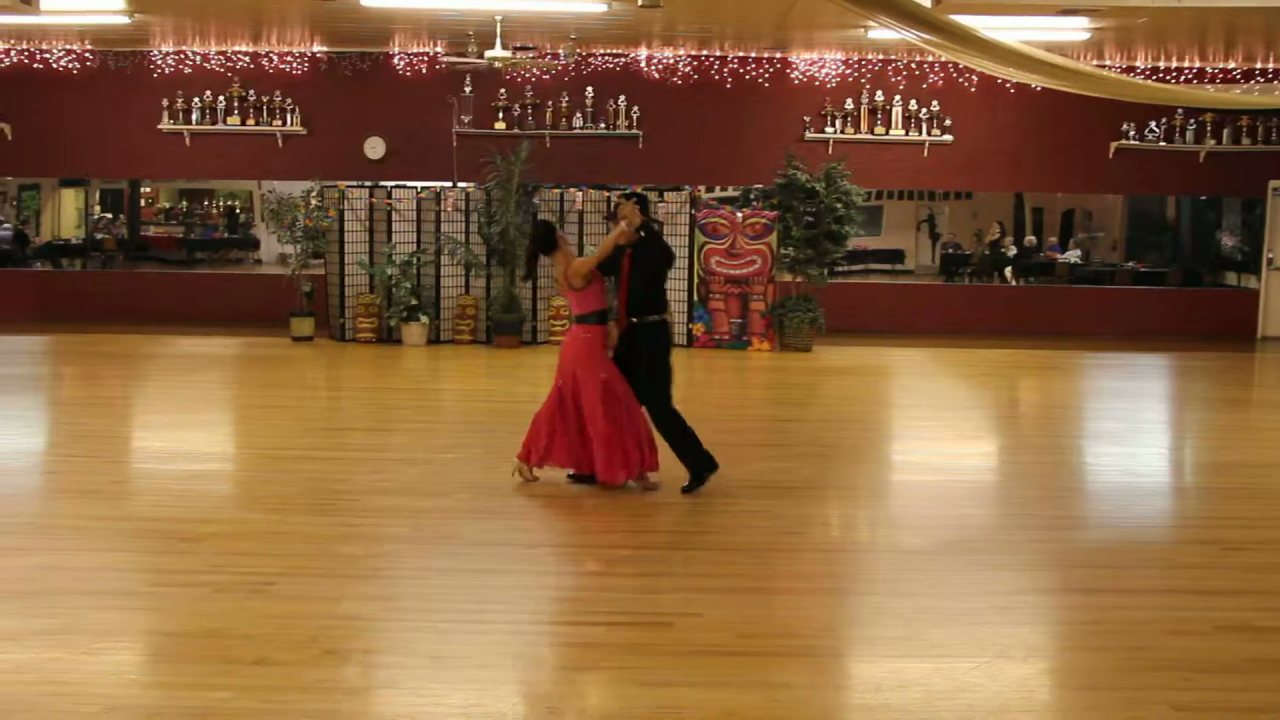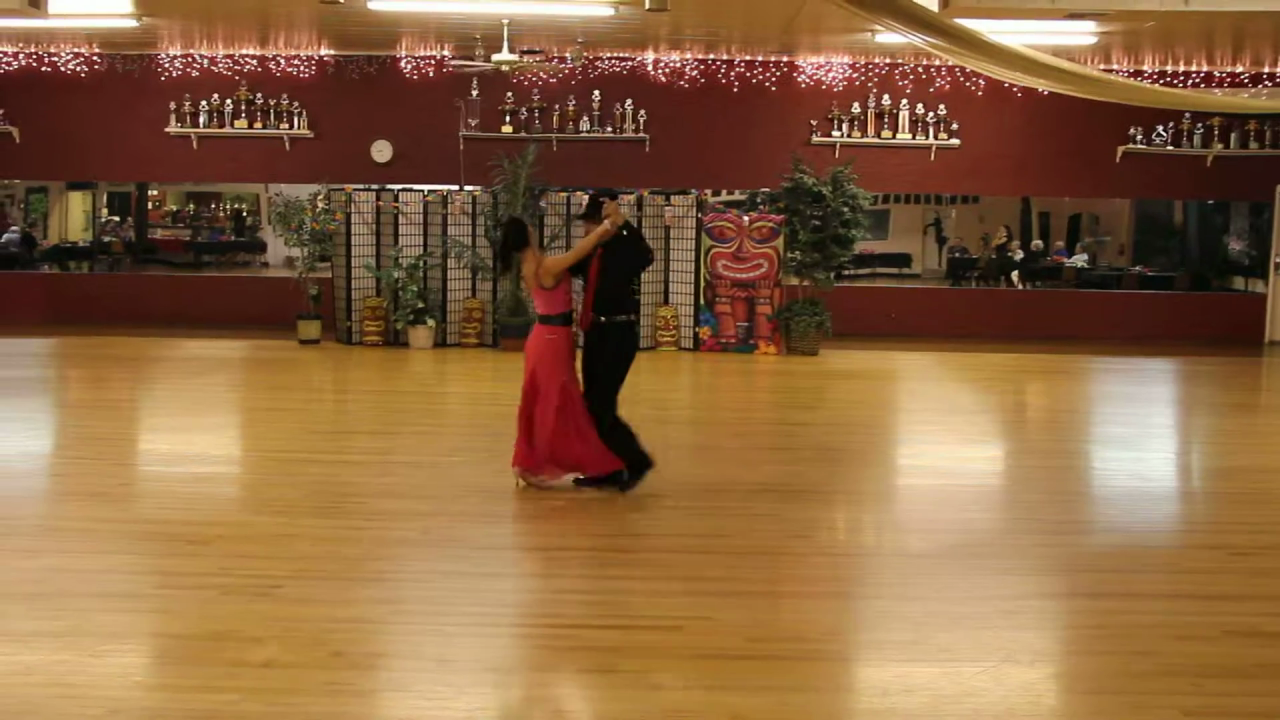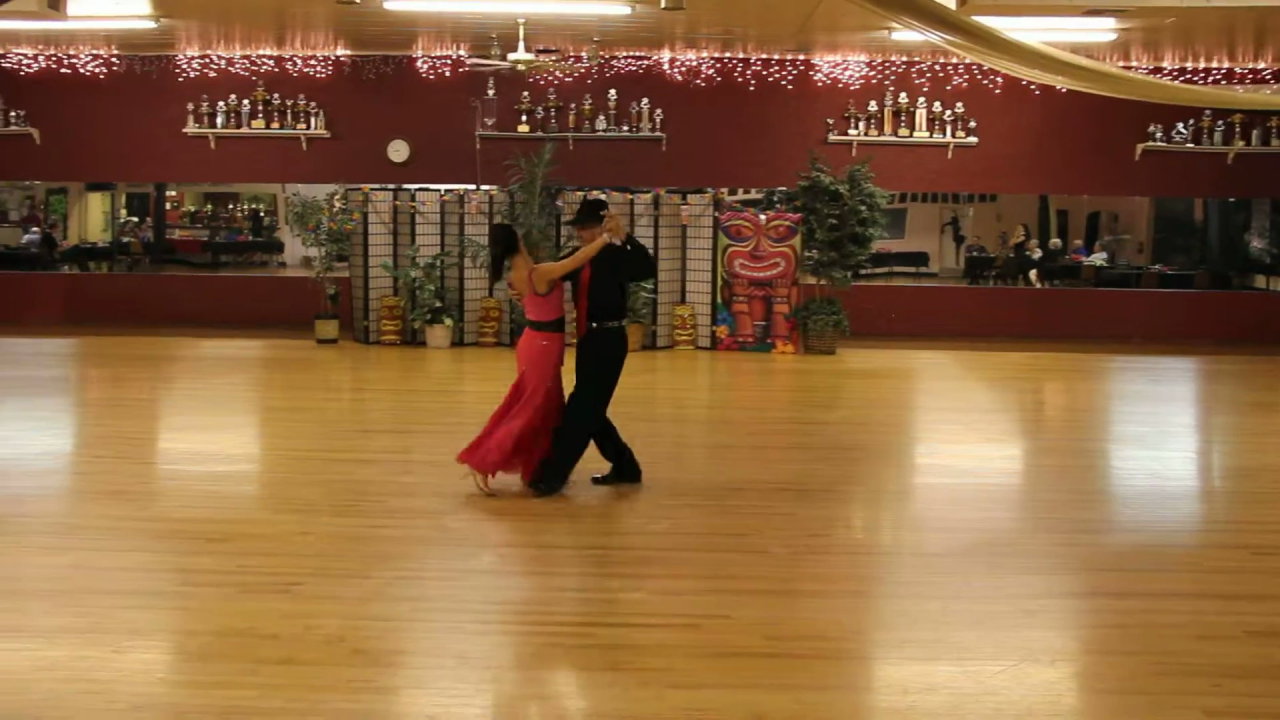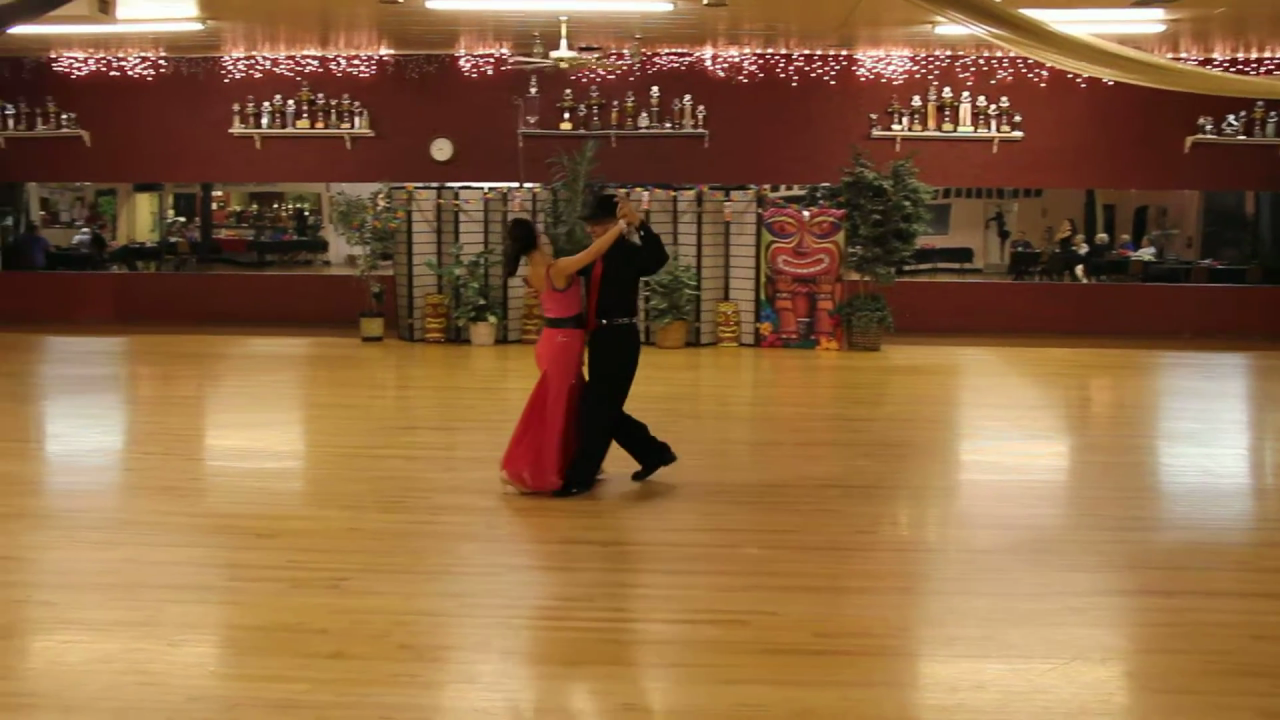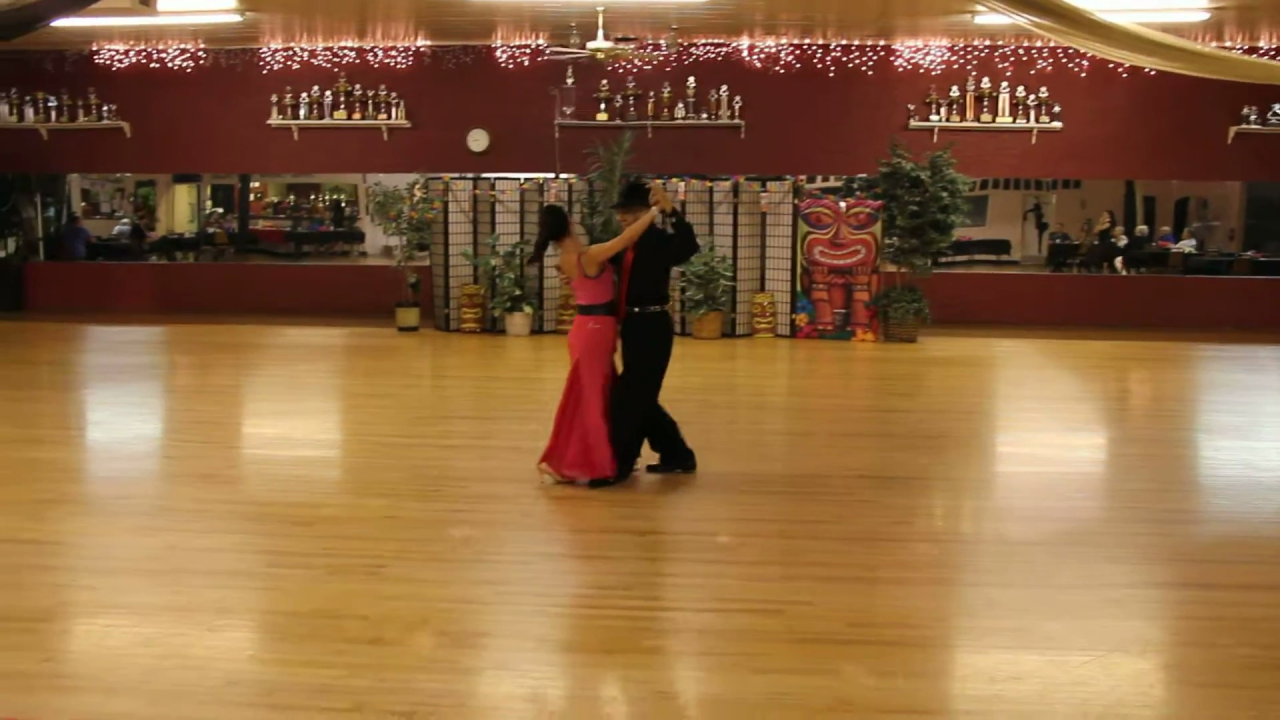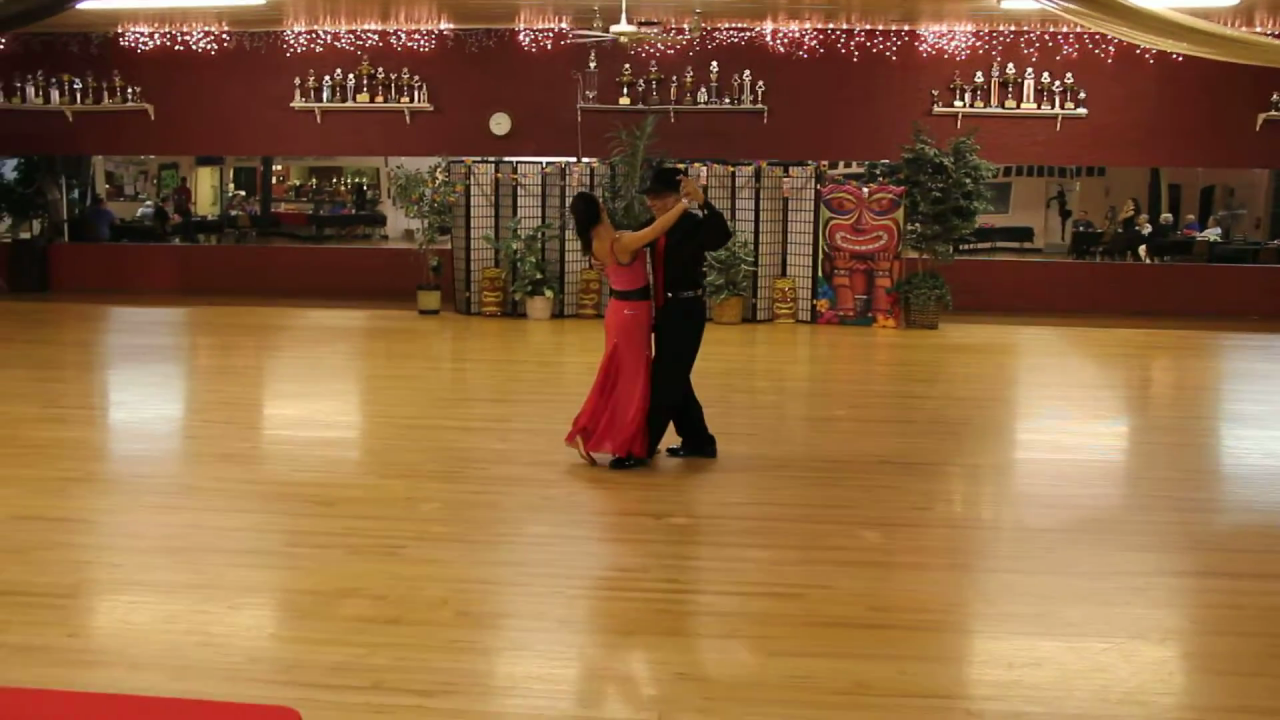
dt=0.3s
person 1, frame 1
left shoulder: (651, 249)
right shoulder: (621, 251)
left elbow: (666, 257)
right elbow: (597, 268)
left wrist: (639, 224)
left hip: (651, 334)
right hip: (630, 333)
left knee: (658, 406)
left ankle: (701, 465)
person 1, frame 2
left shoulder: (623, 249)
right shoulder: (591, 252)
left elbow: (645, 256)
left wrist: (621, 224)
left hip: (618, 333)
right hip: (596, 332)
left knee: (600, 404)
right knee: (595, 404)
left ankle: (636, 461)
person 1, frame 3
left shoulder: (616, 257)
left elbow: (647, 268)
left wrist: (624, 237)
left hip: (609, 340)
right hip: (589, 339)
left knee: (581, 407)
right knee: (590, 408)
left ankle: (552, 474)
right ankle: (626, 466)
person 1, frame 4
left shoulder: (630, 253)
left elbow: (658, 258)
left wrist: (638, 224)
left hip: (621, 337)
right hip: (601, 336)
left knee: (597, 407)
right knee: (605, 408)
left ankle: (581, 477)
right ankle: (654, 452)
person 1, frame 5
left shoulder: (661, 239)
left elbow: (688, 246)
left wrist: (669, 211)
left hip: (652, 325)
right hip: (633, 324)
left knee: (633, 396)
right knee: (639, 395)
left ankle: (619, 466)
right ankle: (677, 455)
person 1, frame 6
left shoulder: (692, 226)
left elbow: (721, 236)
left wrist: (701, 202)
left hip: (685, 310)
right hip: (666, 310)
left knee: (664, 380)
right knee: (671, 379)
right ankle: (698, 441)
person 2, frame 1
left shoulder: (563, 270)
right shoulder: (575, 268)
left elbow: (599, 261)
right elbow: (601, 250)
left wrist: (623, 233)
right wrist: (624, 226)
left hip: (579, 339)
right hip: (587, 341)
left knee: (563, 403)
right knee: (611, 404)
left ankle: (528, 458)
right ankle: (631, 470)
person 2, frame 2
left shoulder: (527, 269)
right shoulder: (546, 267)
left elbow: (575, 259)
right elbow: (581, 249)
right wrist: (608, 224)
left hip: (544, 337)
right hip: (552, 341)
left knee: (543, 406)
right knee: (557, 405)
left ankle: (527, 465)
right ankle: (534, 467)
person 2, frame 3
left shoulder: (515, 276)
right shoulder: (540, 273)
right elbow: (579, 259)
right wrist: (606, 236)
left hip: (534, 342)
right hip: (544, 346)
left knee: (546, 409)
right knee: (526, 411)
left ankle: (534, 467)
right ankle: (480, 463)
person 2, frame 4
left shoulder: (532, 274)
right shoulder: (558, 269)
right elbow: (595, 250)
right wrist: (621, 225)
left hip: (553, 340)
right hip: (564, 343)
left knee: (569, 406)
right knee: (552, 410)
right ankle: (516, 470)
person 2, frame 5
left shoulder: (564, 260)
right shoulder: (590, 256)
right elbow: (628, 237)
right wrist: (654, 212)
left hip: (586, 328)
right hip: (596, 330)
left knee: (599, 396)
right knee: (590, 399)
right ankle: (560, 462)
person 2, frame 6
left shoulder: (595, 246)
right shoulder: (623, 243)
right elbow: (660, 226)
right wrist: (686, 201)
left hip: (620, 311)
right hip: (632, 315)
left knee: (618, 380)
right knee: (630, 382)
